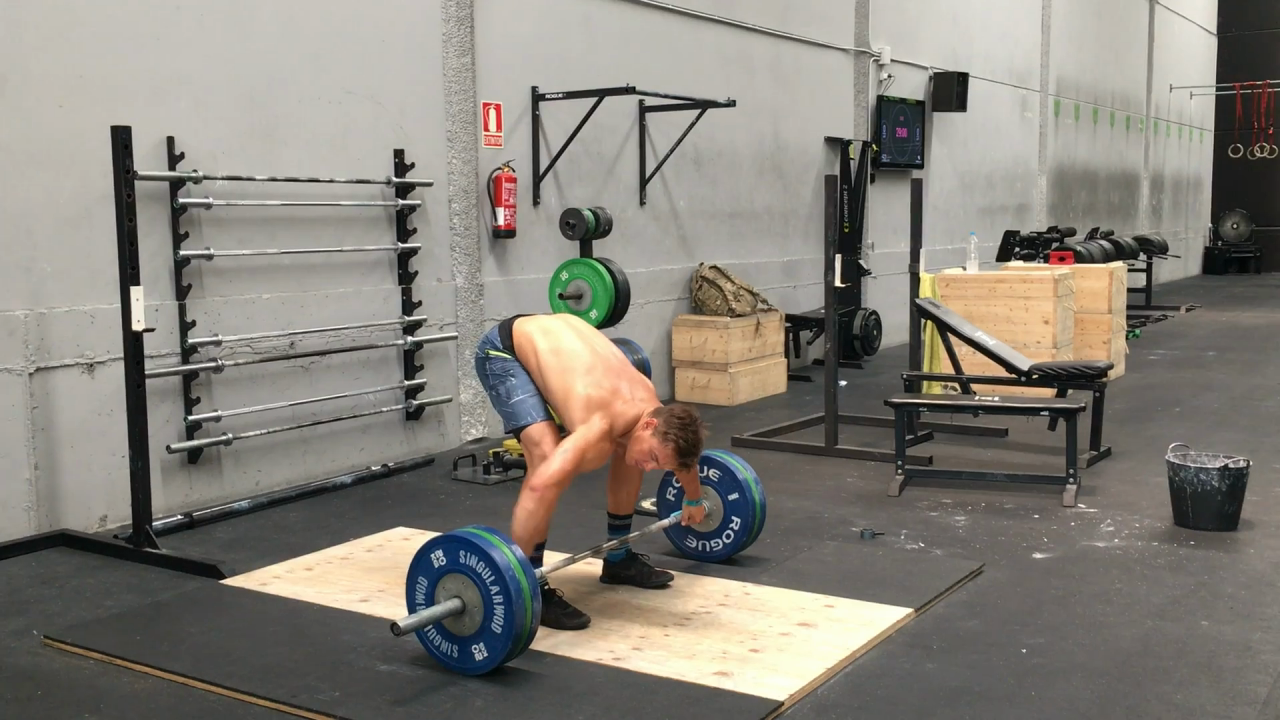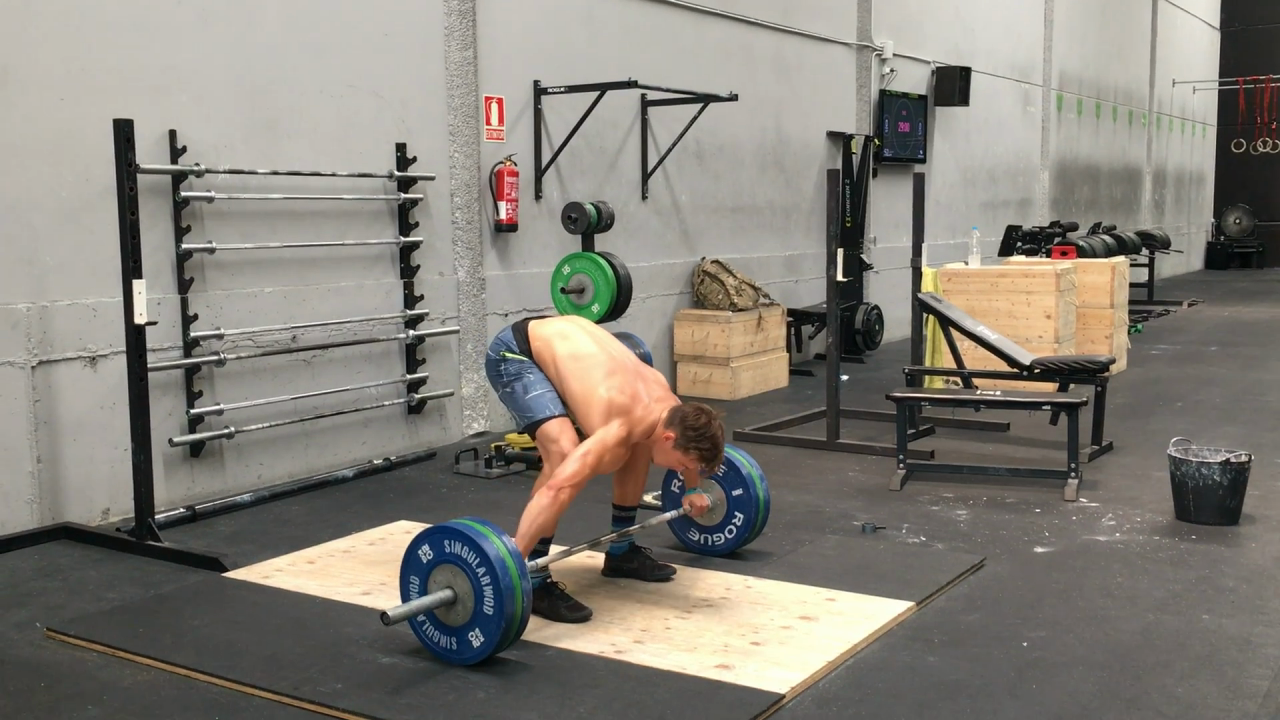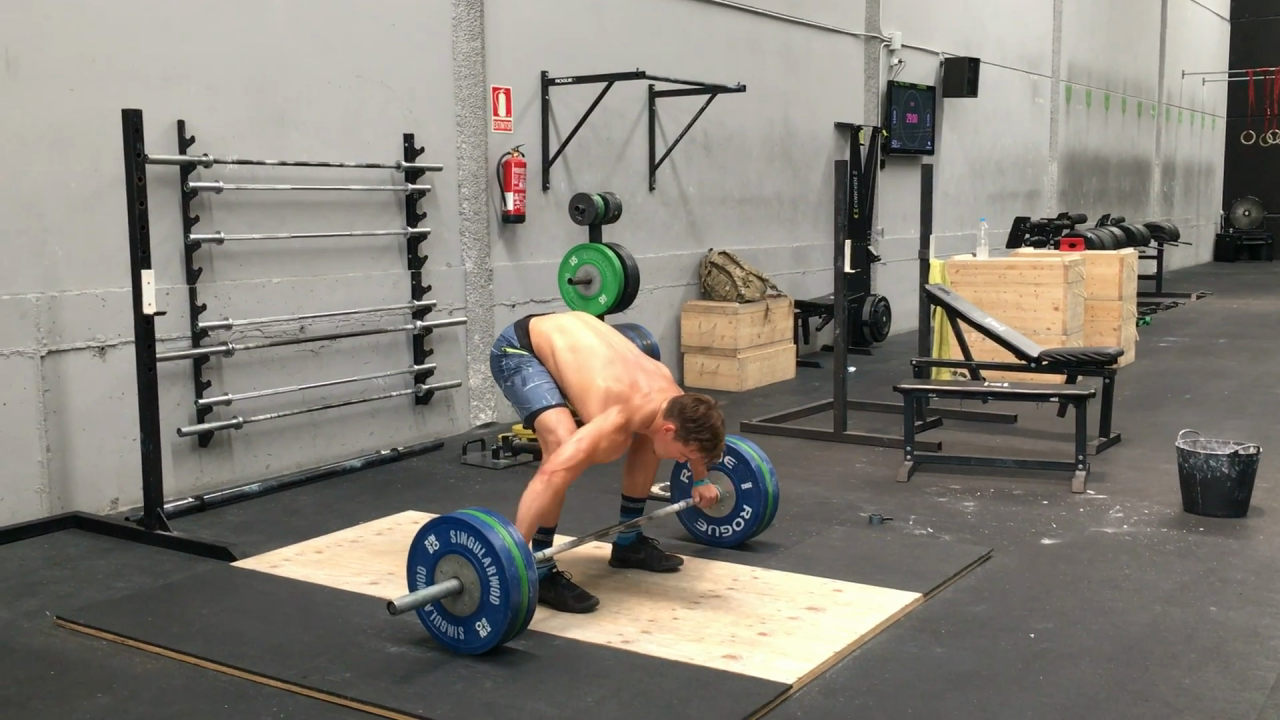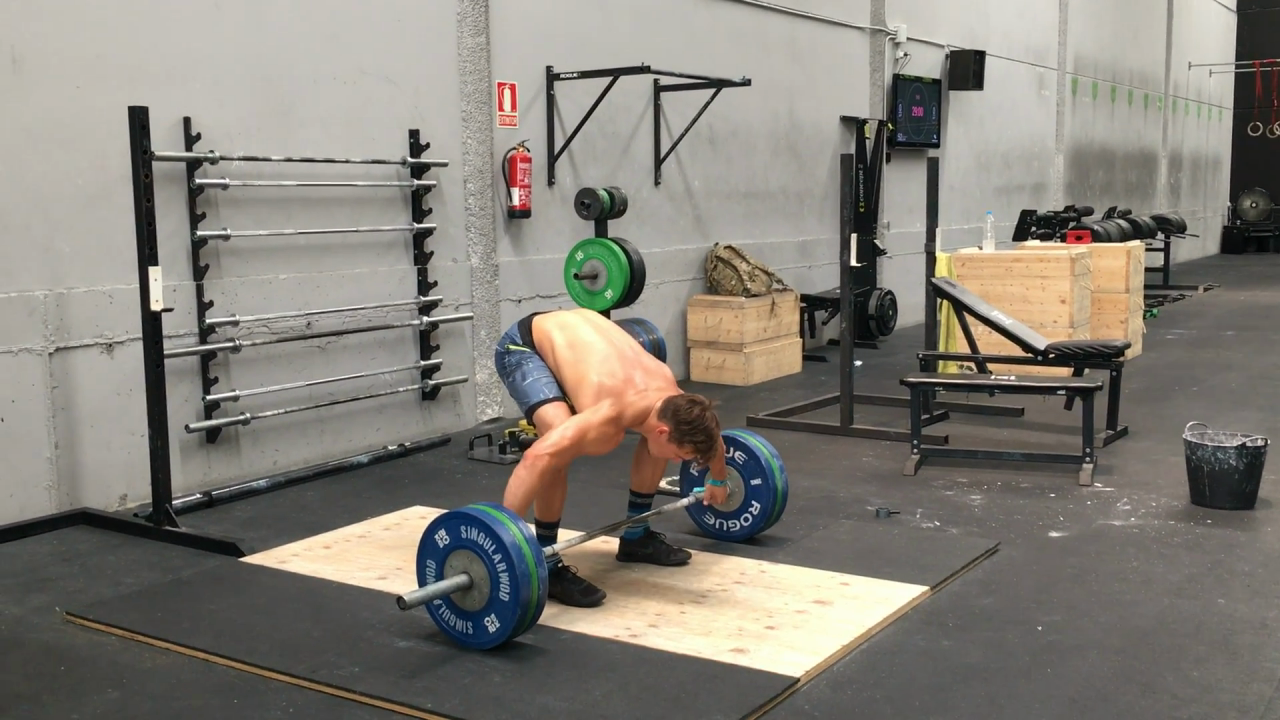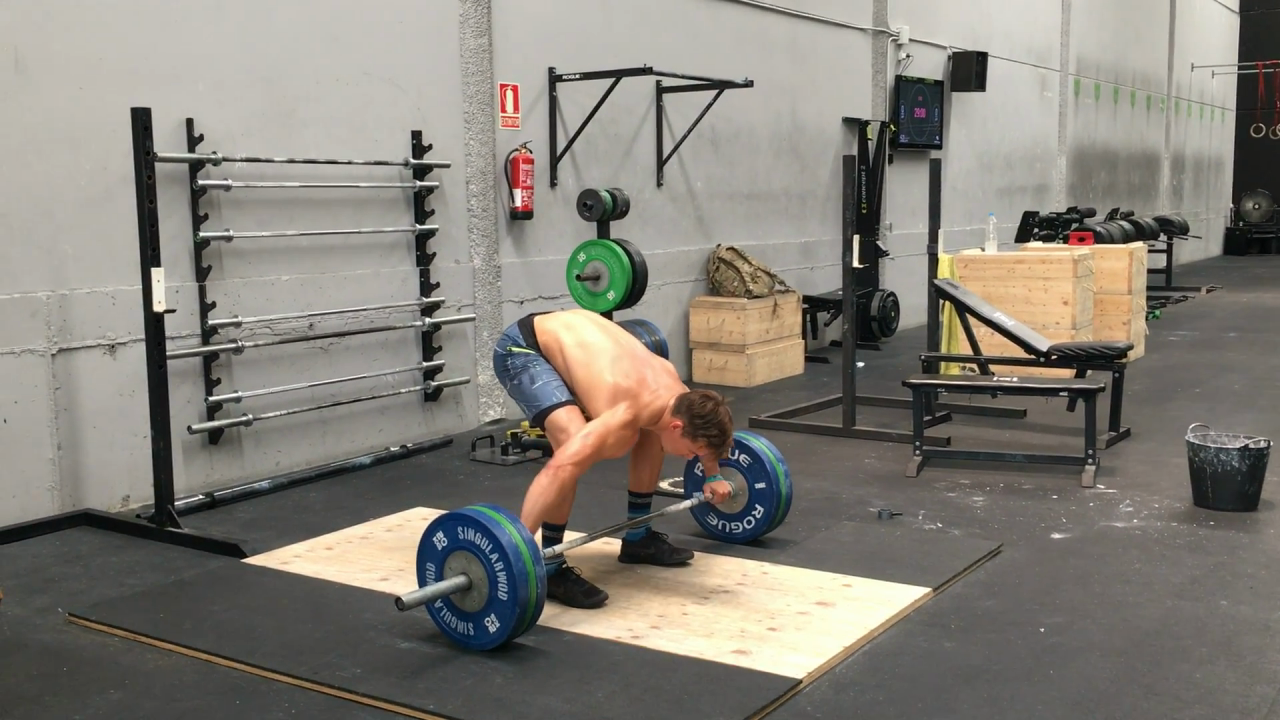
dt=0.5s
person 1, frame 1
left shoulder: (655, 413)
right shoulder: (602, 430)
left elbow: (682, 454)
right elbow: (540, 488)
left wrist: (693, 502)
right hip: (504, 350)
left knee: (628, 452)
right knee: (547, 455)
left ankle: (618, 559)
person 1, frame 2
left shoulder: (672, 410)
right shoulder: (617, 436)
left elbow: (696, 441)
right elbow: (557, 488)
left wrist: (692, 490)
right hip: (514, 353)
right knee: (564, 452)
left ankle: (620, 552)
right ankle: (535, 583)
person 1, frame 3
left shoulder: (674, 402)
right shoulder: (616, 425)
left elbow: (702, 436)
right elbow: (552, 474)
left wrist: (701, 481)
right hip: (518, 349)
left knee: (647, 438)
right knee: (562, 443)
left ankle: (628, 543)
right ankle: (541, 573)
person 1, frame 4
left shoulder: (674, 403)
right shoulder: (610, 419)
left elbow: (710, 436)
right elbow: (535, 459)
left wrist: (718, 481)
right hip: (522, 347)
right knee: (559, 434)
left ankle: (636, 538)
right ankle: (547, 567)
person 1, frame 5
left shoulder: (679, 398)
right shoulder: (624, 422)
left elbow: (709, 429)
right elbow: (560, 469)
left wrist: (714, 476)
right hip: (521, 348)
right knee: (571, 444)
left ankle: (637, 538)
right ankle: (551, 569)
